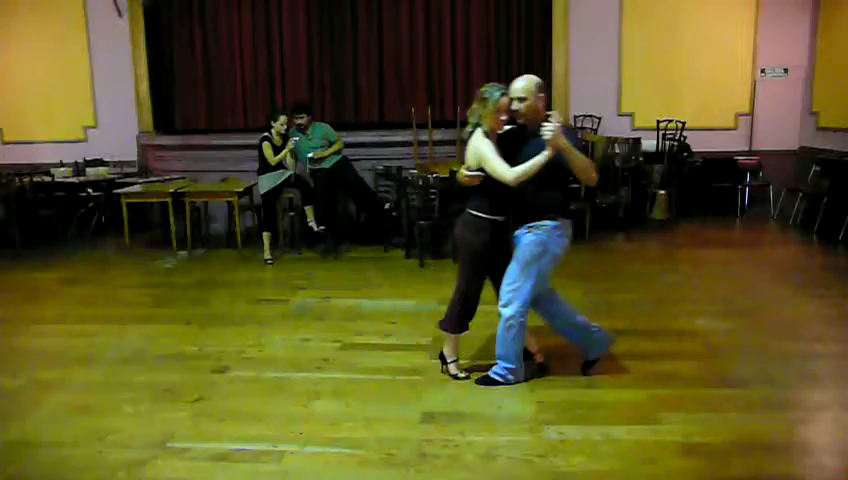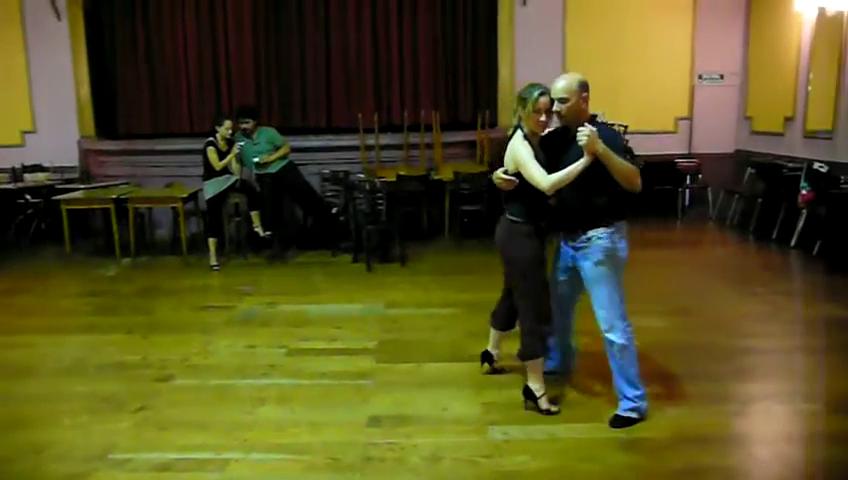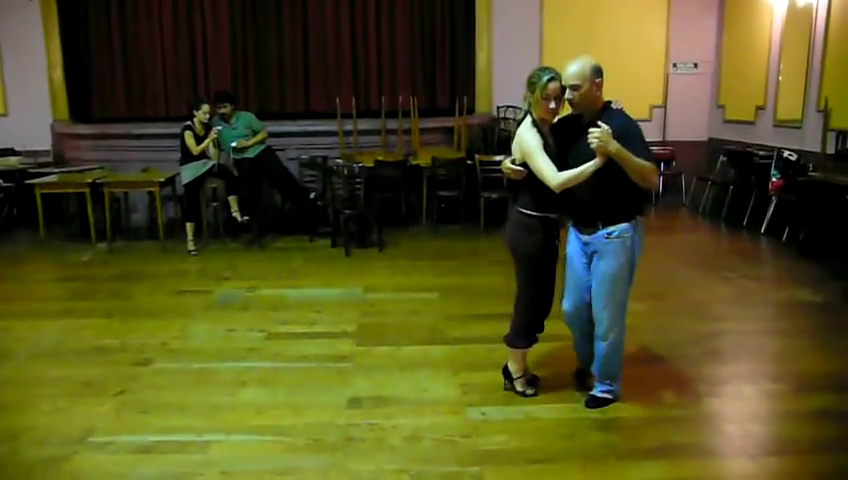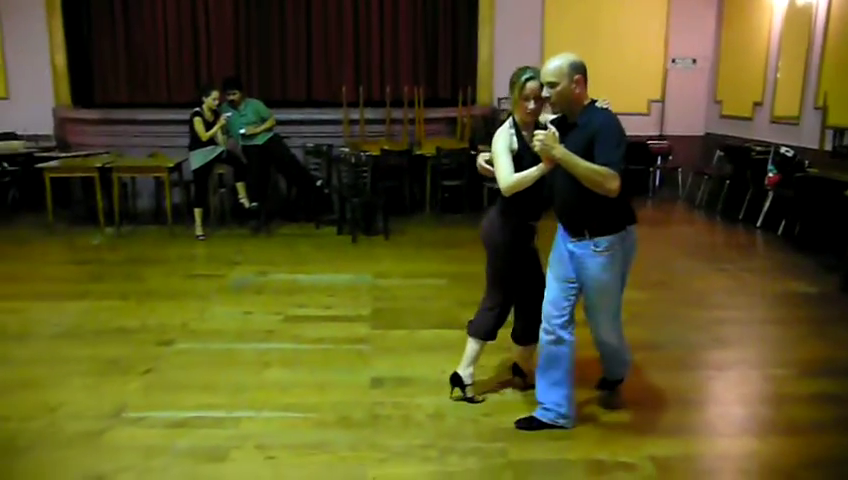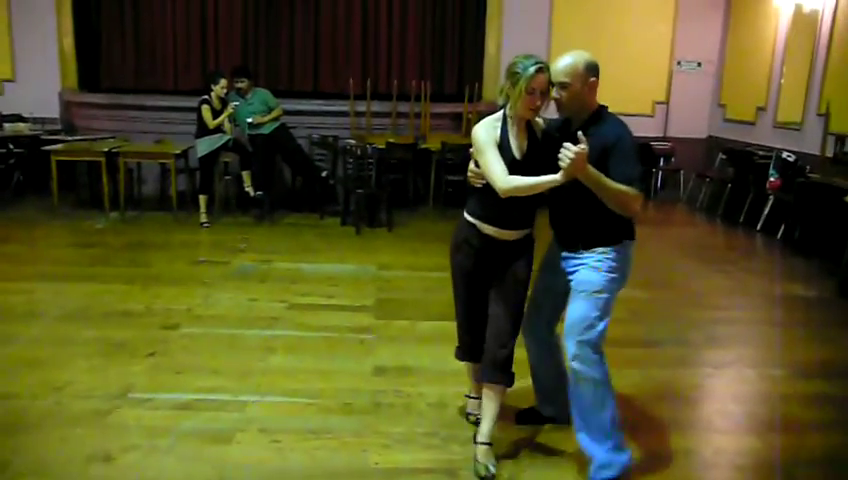
dt=1s
person 1, frame 1
left shoulder: (554, 134)
right shoulder: (511, 137)
left elbow: (591, 178)
left wrist: (562, 146)
left hip: (545, 229)
right hip: (526, 228)
left knee: (512, 298)
right knee: (539, 295)
left ankle: (506, 370)
right ankle: (593, 341)
person 1, frame 2
left shoulder: (605, 134)
right shoulder: (555, 139)
left elbow: (634, 183)
left wrist: (599, 150)
right wrist: (503, 176)
left hip: (601, 239)
right hip: (569, 238)
left knee: (611, 321)
right knee: (558, 306)
left ankle: (634, 401)
right ankle: (557, 362)
person 1, frame 3
left shoulder: (622, 125)
right shoulder: (566, 126)
left elbow: (651, 180)
left wrist: (613, 149)
right wrist: (513, 165)
left hip: (615, 234)
right hip: (579, 231)
left knee: (607, 316)
right knee: (573, 309)
left ankle: (607, 385)
right ankle: (588, 361)
person 1, frame 4
left shoulder: (604, 124)
right shoulder: (558, 126)
left elbow: (611, 185)
right elbow: (538, 165)
left wrist: (559, 153)
left hip: (606, 240)
right hip: (567, 237)
left knee: (603, 321)
right knee: (554, 321)
left ankle: (617, 370)
right ankle: (554, 410)
person 1, frame 5
left shoulder: (614, 134)
right shoulder: (554, 130)
left elbow: (632, 205)
left wrist: (586, 171)
right wrist: (482, 171)
left hip: (601, 254)
right hip: (562, 248)
left knee: (580, 349)
right knee: (536, 330)
right ankle: (552, 406)
person 2, frame 1
left shoulder: (493, 138)
right shoulder: (481, 143)
right elbow: (511, 176)
right wrist: (549, 152)
left hip: (495, 226)
right hip: (476, 227)
right knee: (468, 292)
left ankle: (528, 347)
right ankle: (448, 356)
person 2, frame 2
left shoulder: (536, 141)
right shoulder: (520, 145)
right elbow: (547, 184)
right wrist: (587, 159)
left hip: (523, 230)
right hip: (520, 232)
left knee: (514, 295)
right knee: (535, 307)
left ankle: (491, 352)
right ankle: (535, 389)
person 2, frame 3
left shoulder: (552, 128)
right shoulder: (528, 135)
right elbow: (555, 181)
right wrist: (599, 160)
left hip: (543, 225)
right hip: (528, 226)
left knee: (540, 298)
right knee: (532, 298)
left ankle: (517, 367)
right ankle: (515, 372)
person 2, frame 4
left shoulder: (543, 128)
right shoulder: (505, 136)
right elbow: (508, 185)
right wrist: (545, 166)
left hip: (512, 227)
right hip: (508, 228)
left knee: (498, 299)
right knee: (532, 299)
left ankle: (464, 372)
right ankle: (523, 364)
person 2, frame 5
left shoulder: (543, 130)
right shoulder: (486, 130)
right elbow: (505, 185)
right wrist: (560, 176)
left hip: (518, 247)
right hip: (474, 238)
left knee: (503, 334)
right knee: (472, 322)
left ankle: (485, 436)
right ankle: (475, 390)
person 3, frame 1
left shoulder: (285, 137)
right shoulder: (266, 139)
left elbow: (289, 161)
right elbow: (273, 161)
left wrist: (293, 172)
right wrist: (287, 149)
left hip: (282, 172)
right hip: (267, 177)
left knee: (306, 185)
right knee: (269, 212)
left ankle: (311, 221)
right ankle: (266, 250)
person 3, frame 2
left shoulder: (230, 142)
right shoulder: (210, 144)
left elbow: (234, 166)
right elbow: (217, 166)
right wrist: (232, 154)
left hip: (227, 177)
right hip: (212, 182)
left knee: (252, 191)
right knee: (214, 218)
left ankle: (257, 226)
right ankle: (212, 256)
person 3, frame 3
left shoulder: (207, 127)
right shoulder: (188, 128)
left elbow: (211, 152)
right elbow: (195, 151)
right wrist: (209, 139)
left hip: (205, 162)
right hip: (190, 167)
left knee: (231, 176)
right knee: (192, 202)
left ankle: (235, 212)
right ankle: (190, 240)
person 3, frame 4
left shoulder: (216, 113)
right shoulder: (197, 114)
right elbow: (204, 137)
left wrist: (224, 147)
right wrist: (219, 125)
left hip: (214, 148)
right hip: (199, 153)
left knee: (239, 163)
right knee: (201, 188)
left ankle: (243, 198)
right ankle: (198, 226)
person 3, frame 5
left shoulder: (223, 101)
right shoulder: (205, 102)
right elbow: (211, 125)
left wrist: (230, 137)
right wrist: (227, 113)
left hip: (220, 136)
right hip: (206, 140)
left knee: (245, 151)
right knee: (206, 175)
left ankle: (248, 186)
right ankle: (203, 213)
person 4, frame 1
left shoulder: (322, 128)
right shoulder: (292, 134)
left elbow: (340, 143)
left wrist: (325, 153)
left hip: (337, 163)
right hip: (318, 172)
left knee: (360, 190)
right knee: (325, 206)
left ankle: (385, 217)
right ankle: (336, 237)
person 4, frame 2
left shoulder: (269, 132)
right shoulder: (238, 138)
left elbow: (286, 148)
left wrist: (271, 157)
left hip: (284, 168)
right hip: (265, 177)
left knee: (307, 195)
right knee: (272, 211)
left ankle: (331, 223)
right ankle: (283, 242)
person 4, frame 3
left shoulder: (246, 117)
right shoulder: (216, 123)
left elbow: (264, 133)
left wrist: (249, 142)
left hip: (261, 152)
right hip: (242, 160)
left knee: (284, 179)
right knee: (250, 195)
left ankle: (308, 206)
right ankle: (258, 227)
person 4, frame 4
left shoulder: (254, 104)
right shoulder: (225, 110)
left elbow: (272, 120)
left wrist: (257, 129)
left hip: (268, 139)
right hip: (250, 147)
left knee: (290, 163)
right knee: (258, 178)
left ankle: (314, 191)
right ankle: (262, 214)
person 4, frame 5
left shoulder: (262, 94)
right shoulder: (232, 98)
left elbow: (279, 110)
left wrist: (264, 119)
left hip: (274, 127)
right hip: (256, 135)
left knee: (295, 152)
right knee: (263, 164)
left ankle: (318, 179)
right ankle: (266, 199)
